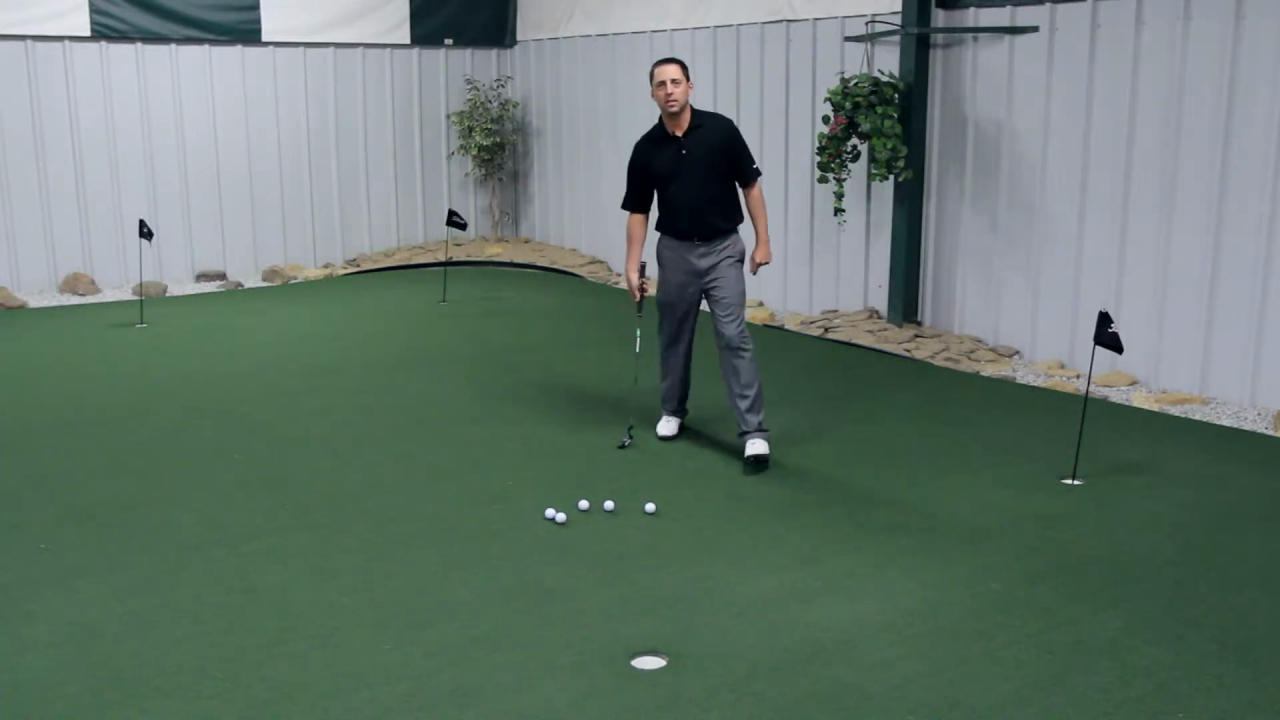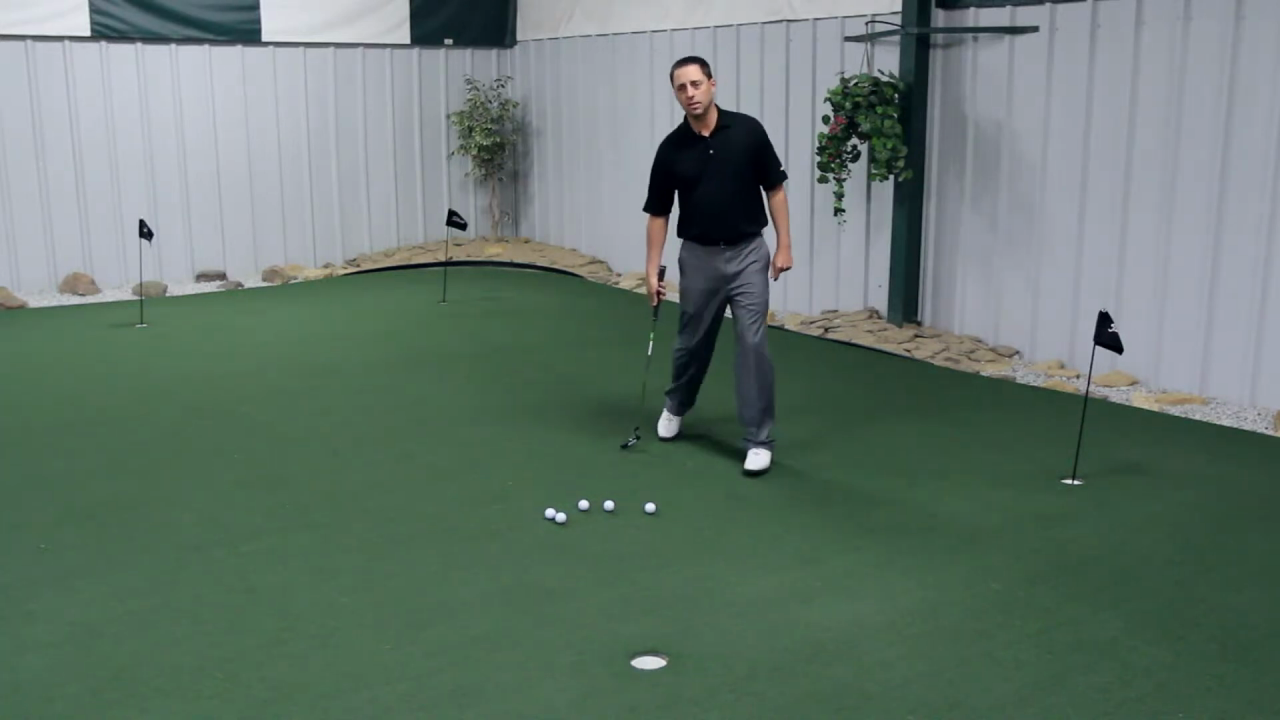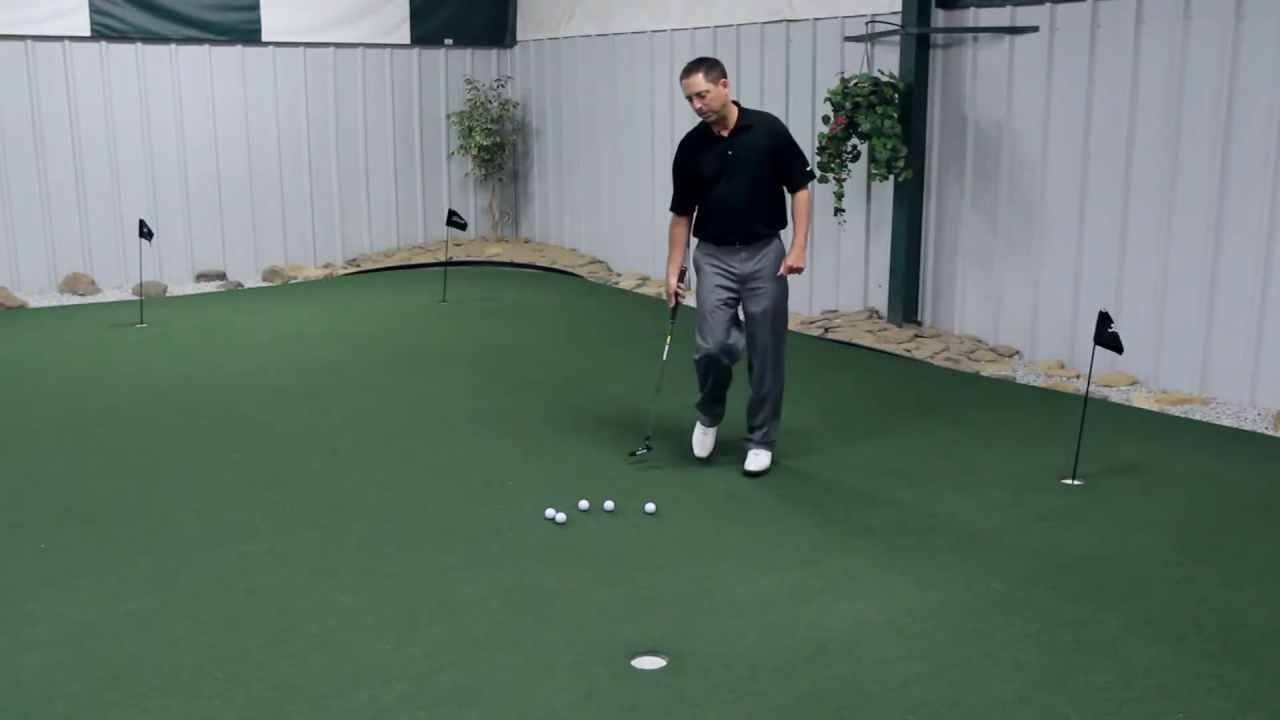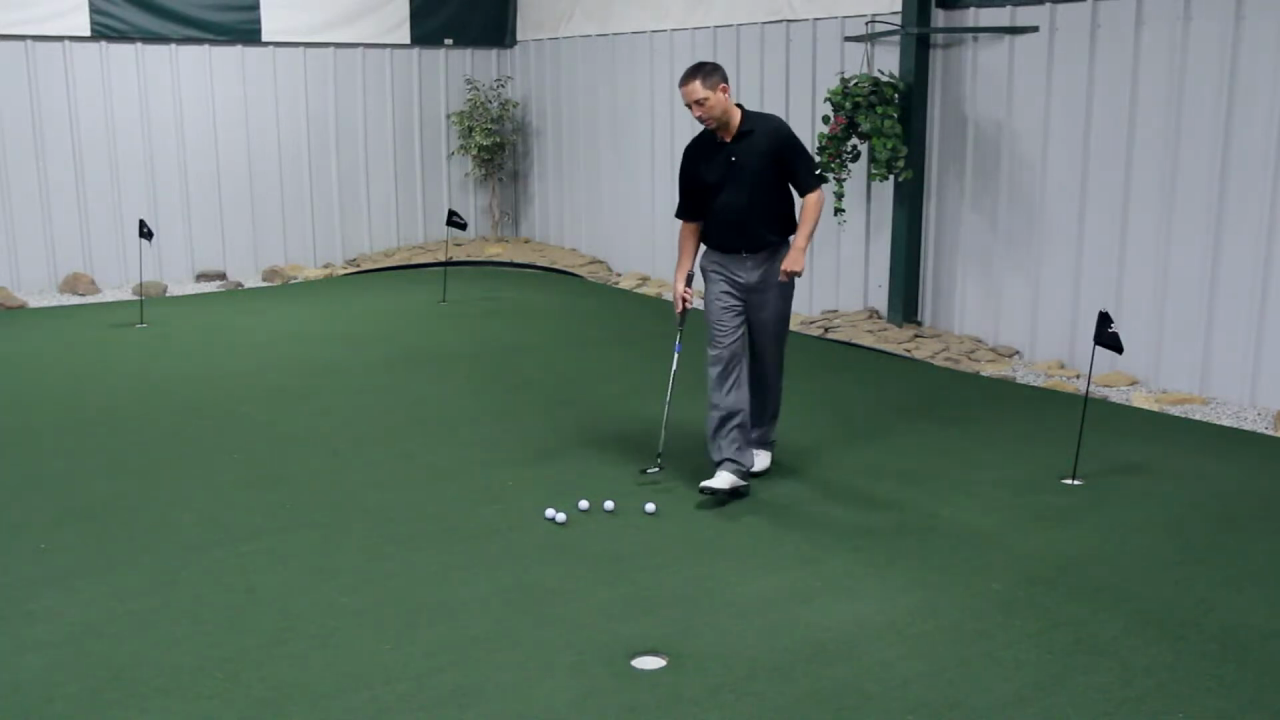
dt=0.2s
person 1, frame 1
left shoulder: (721, 129)
right shoulder: (646, 148)
left elbow: (750, 185)
right elbow: (637, 210)
left wrist: (762, 239)
right wrist: (632, 265)
left hip: (724, 249)
right hip: (675, 251)
left knee: (734, 338)
right knee: (674, 337)
left ankle: (754, 431)
right ankle: (674, 410)
person 1, frame 2
left shoulder: (748, 130)
right shoulder: (671, 149)
left elbow: (775, 189)
right elbow: (658, 213)
left wrist: (784, 245)
right wrist: (652, 268)
left hip: (749, 255)
right hip: (699, 258)
left knee: (753, 347)
right knee: (691, 342)
left ankle: (759, 439)
right ankle: (677, 404)
person 1, frame 3
left shoulder: (769, 130)
right shoulder: (690, 147)
left elbow: (801, 188)
right elbow: (682, 214)
left wrist: (798, 246)
right wrist: (673, 270)
left hip: (765, 256)
right hip: (713, 257)
left knee: (766, 352)
right knee: (712, 347)
left ankle: (760, 440)
right ankle: (709, 414)
person 1, frame 4
left shoulder: (773, 133)
right shoulder: (695, 153)
left elbow: (812, 191)
right elbow: (691, 220)
left wrist: (799, 248)
right wrist: (681, 276)
left hip: (771, 263)
right hip: (720, 266)
left knee: (766, 360)
right knee: (725, 358)
left ankle: (759, 441)
right ankle: (732, 464)
